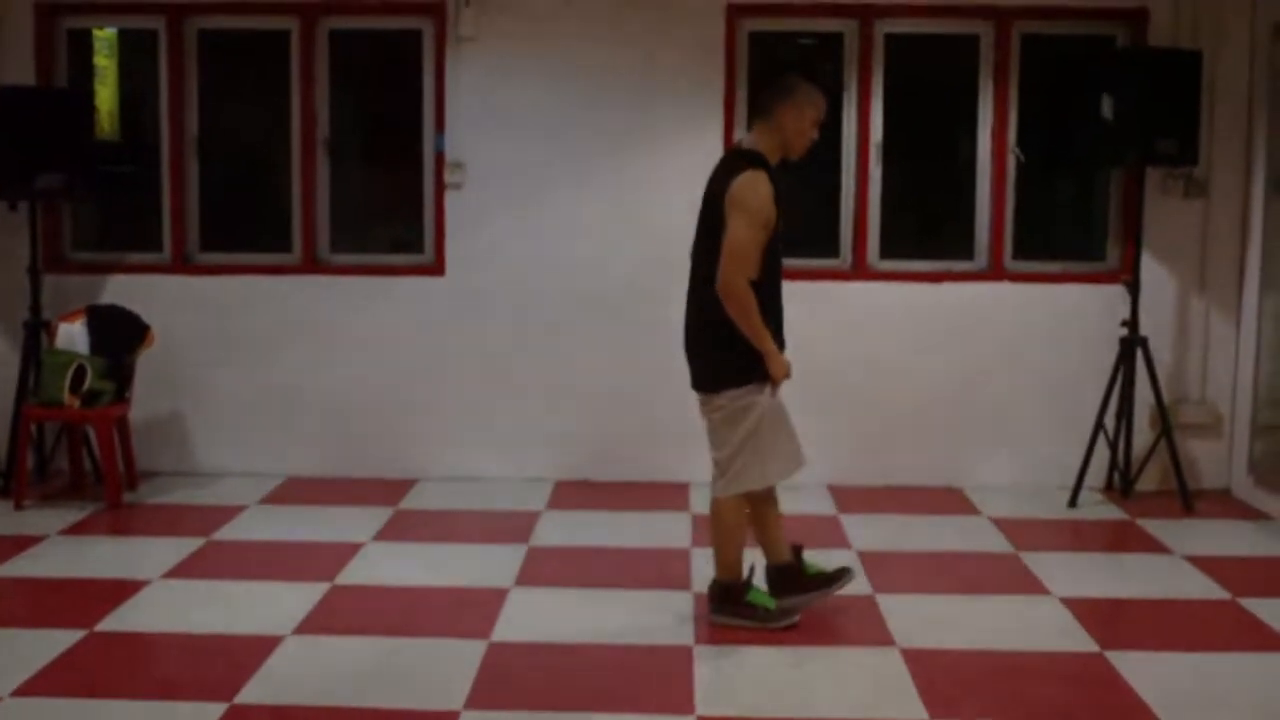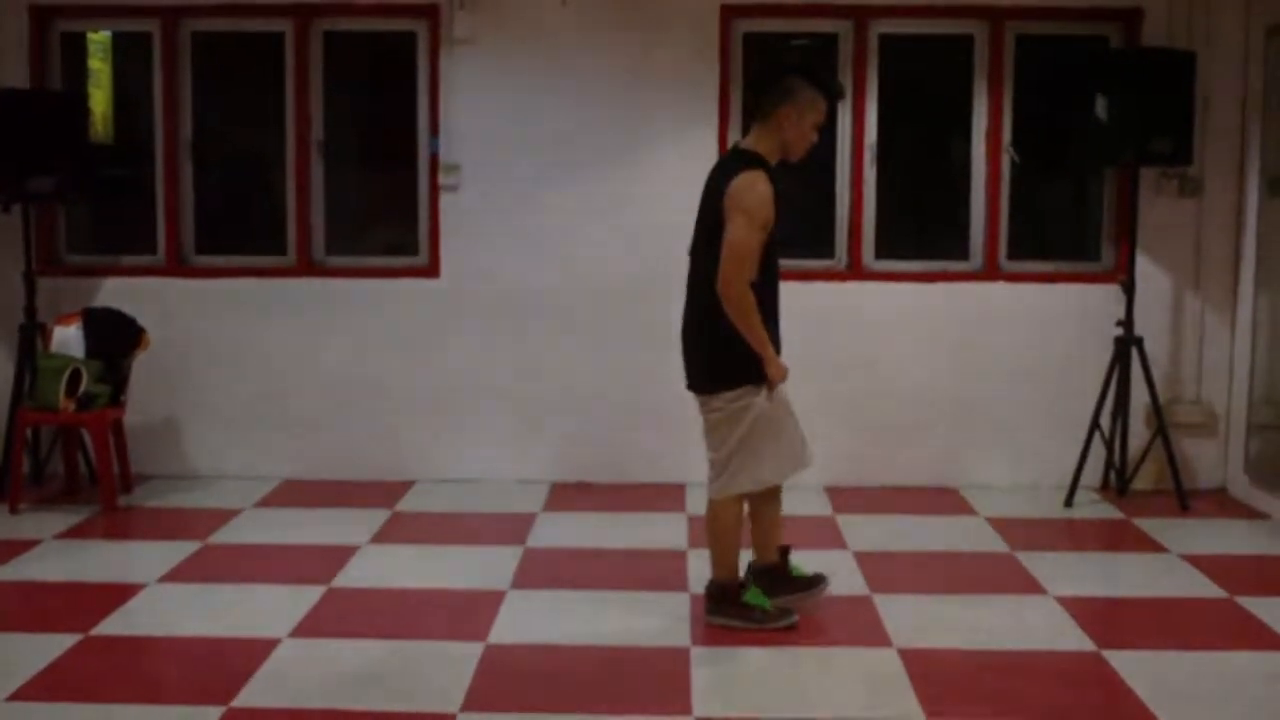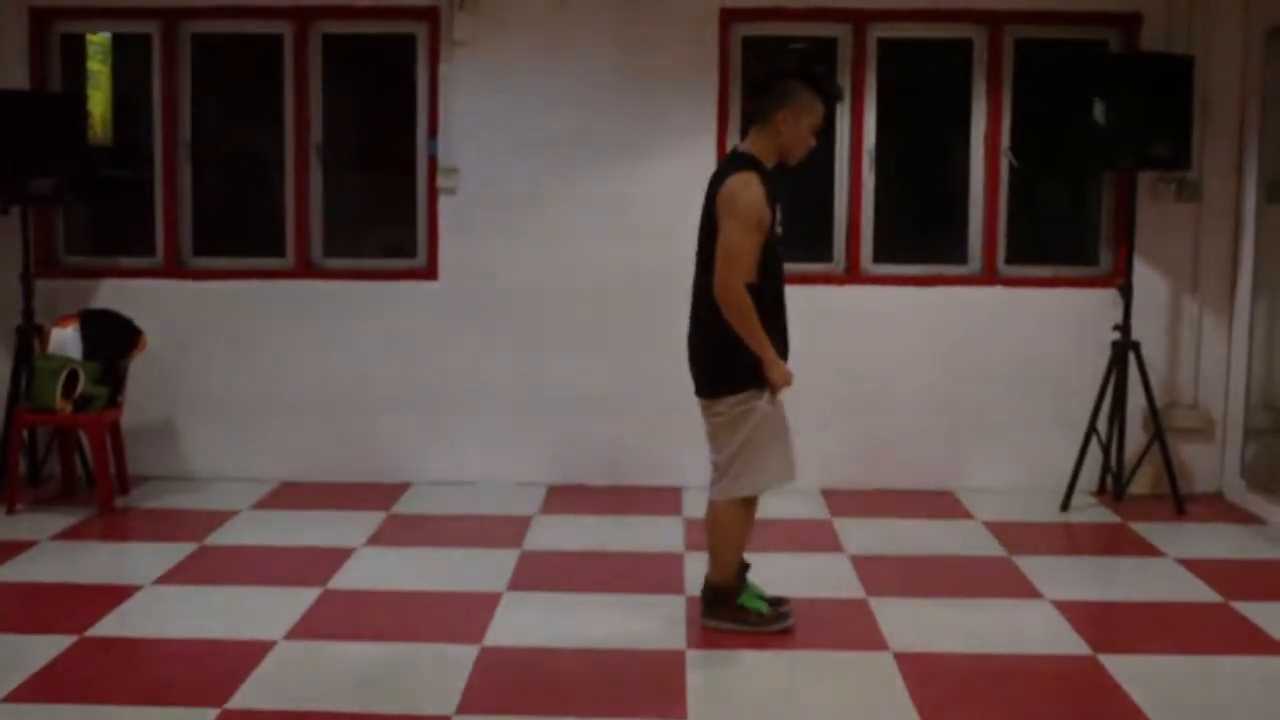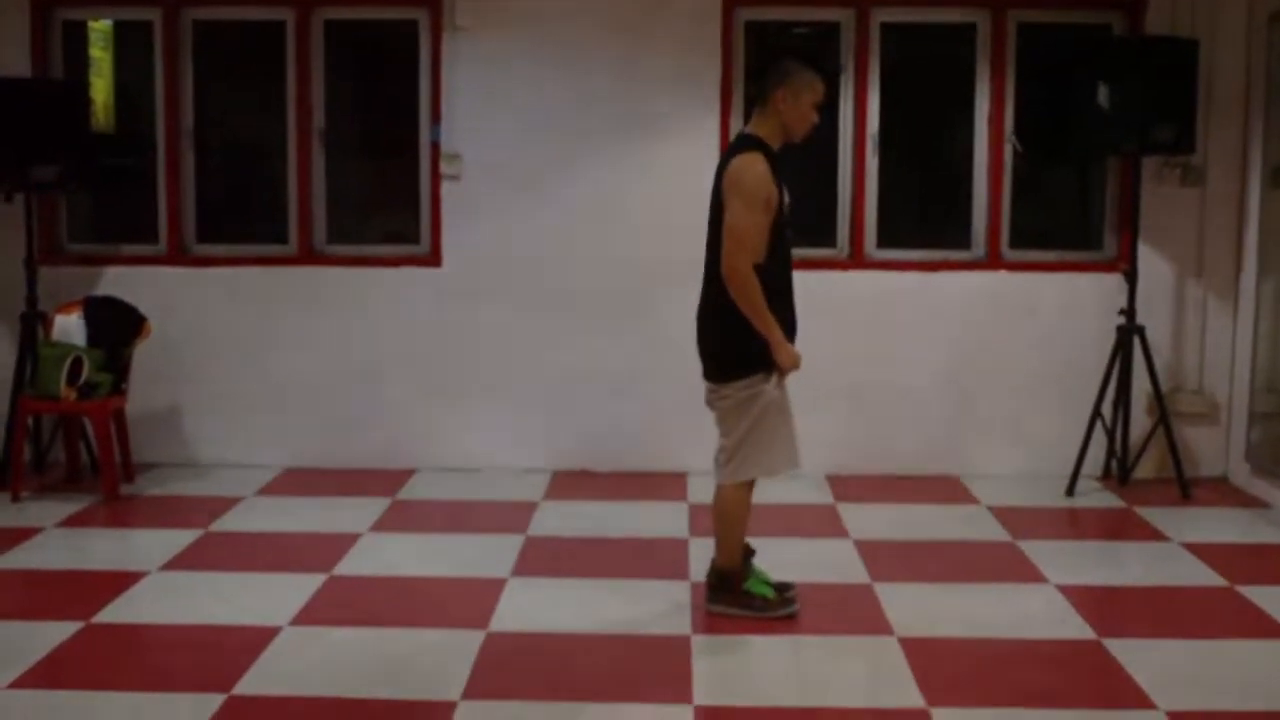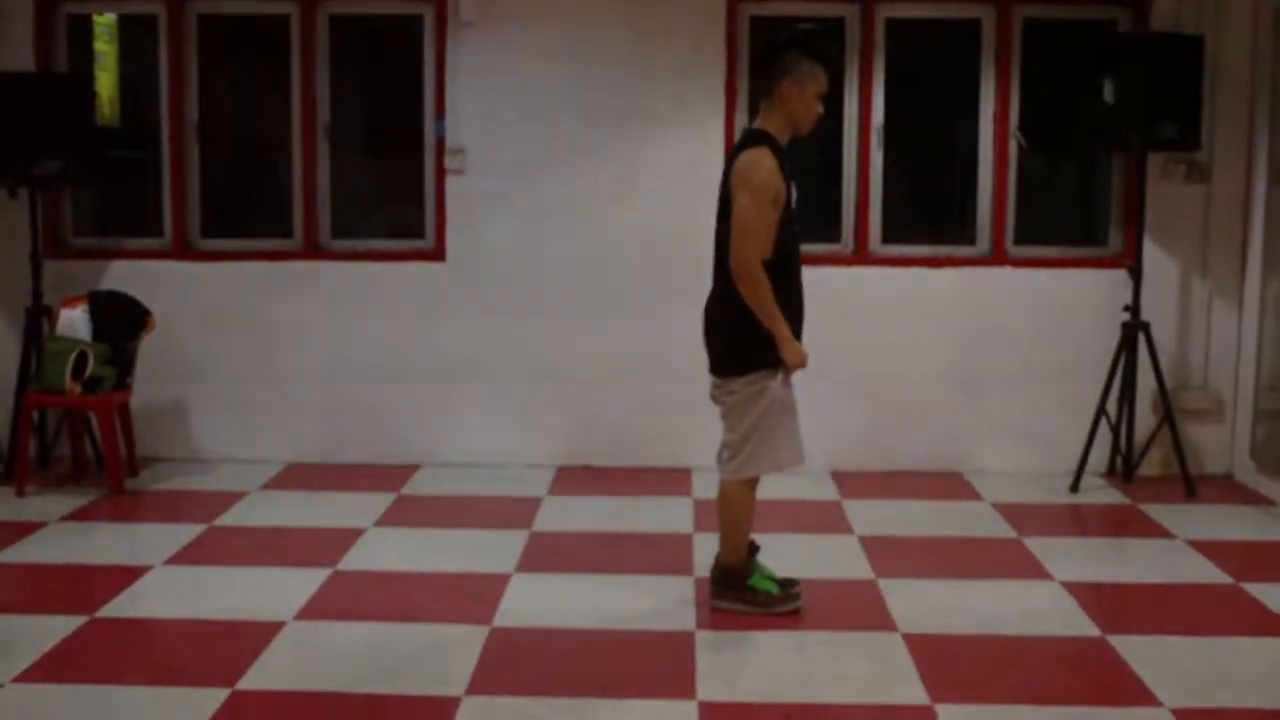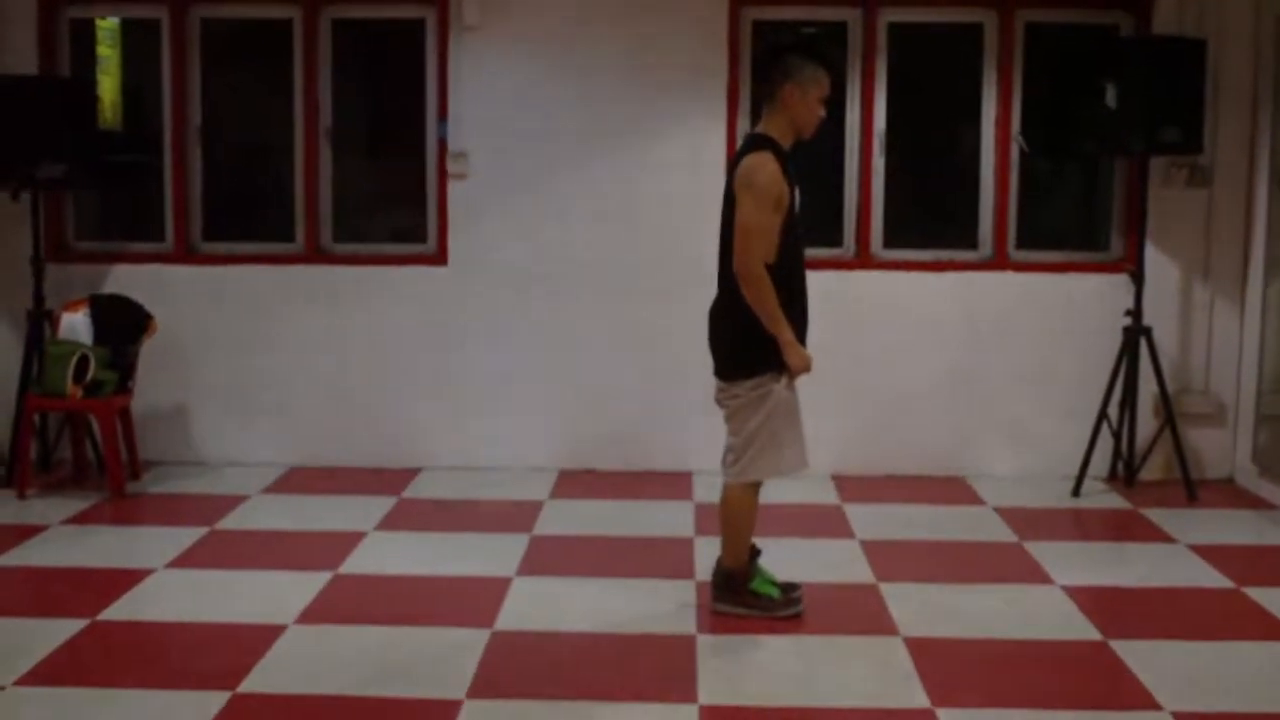
dt=0.2s
person 1, frame 1
left shoulder: (736, 166)
right shoulder: (753, 183)
right elbow: (731, 283)
right wrist: (770, 352)
left hip: (736, 351)
right hip: (731, 355)
left knee: (760, 466)
right knee: (739, 475)
left ankle: (785, 571)
right ankle: (730, 594)
person 1, frame 2
left shoulder: (735, 167)
right shoulder: (753, 184)
right elbow: (732, 285)
right wrist: (768, 355)
left hip: (734, 352)
right hip: (729, 357)
left knee: (767, 463)
right knee: (735, 477)
left ankle: (771, 571)
right ankle: (726, 595)
person 1, frame 3
left shoulder: (744, 175)
right shoulder: (746, 187)
right elbow: (728, 287)
left wrist: (765, 357)
right wrist: (770, 359)
left hip: (742, 358)
right hip: (734, 362)
left knee: (753, 474)
right knee: (735, 481)
left ankle: (729, 580)
right ankle: (722, 599)
person 1, frame 4
left shoulder: (756, 160)
right shoulder: (752, 167)
right elbow: (735, 268)
left wrist: (772, 339)
right wrist: (778, 341)
left hip: (748, 341)
right hip: (742, 345)
left knee: (745, 463)
right knee: (739, 466)
left ankle: (735, 566)
right ankle: (727, 584)
person 1, frame 5
left shoulder: (763, 155)
right shoulder: (760, 161)
right elbow: (744, 263)
left wrist: (778, 335)
right wrist: (785, 337)
left hip: (753, 337)
right hip: (750, 340)
left knee: (747, 460)
right knee: (744, 462)
left ankle: (740, 563)
right ankle: (732, 580)
person 1, frame 6
left shoulder: (766, 159)
right shoulder: (763, 166)
right elbow: (748, 267)
left wrist: (782, 340)
right wrist: (789, 342)
left hip: (757, 341)
right hip: (754, 345)
left knee: (751, 464)
right knee: (747, 467)
left ankle: (741, 567)
right ankle: (733, 584)
